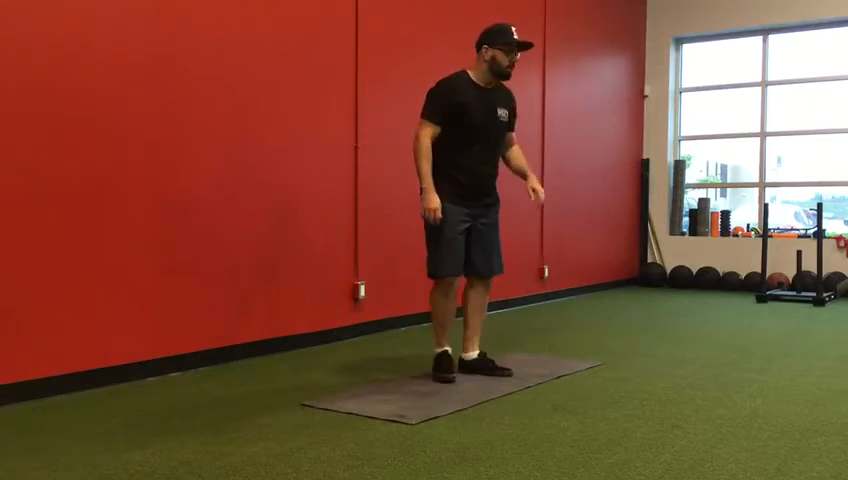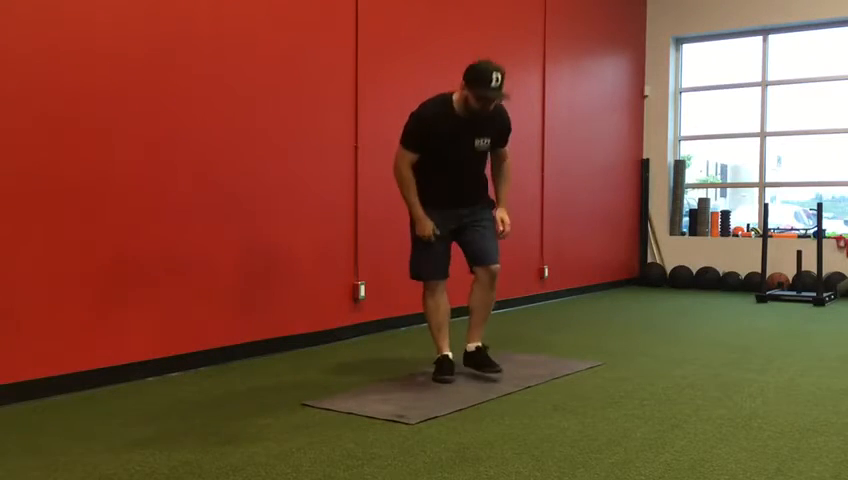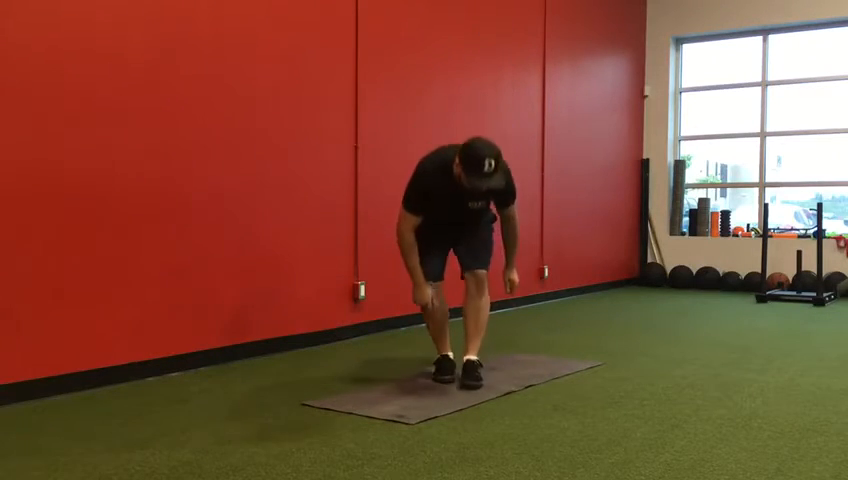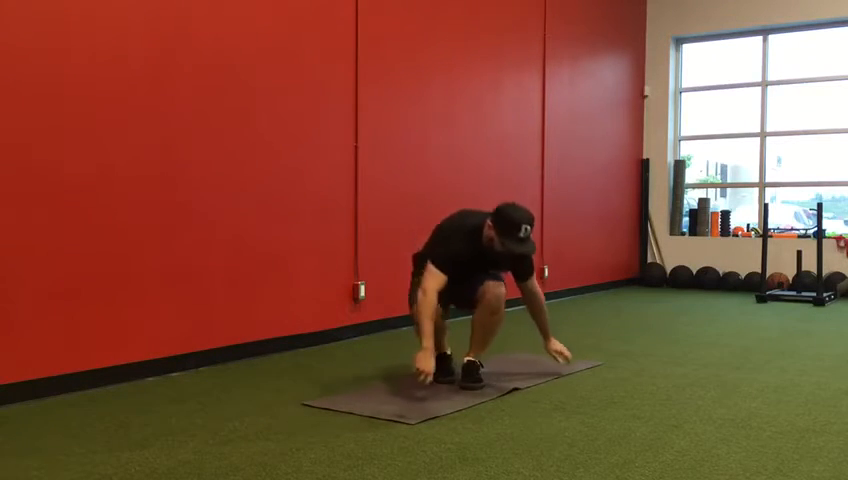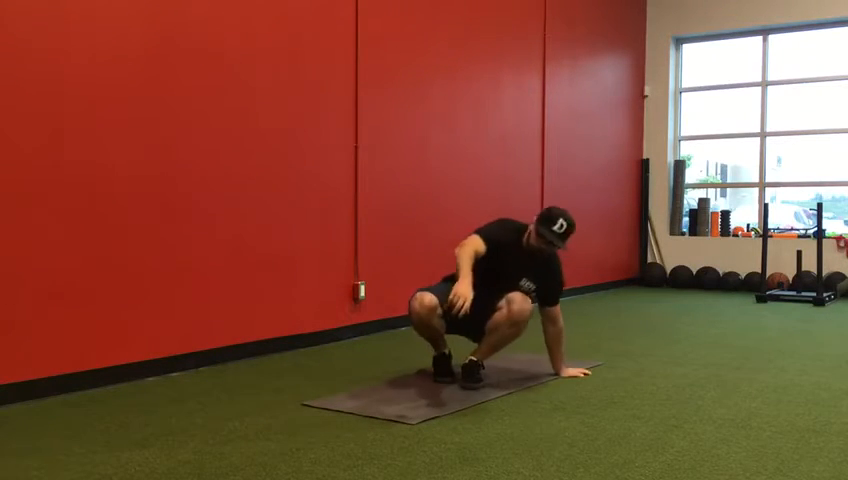
dt=0.4s
person 1, frame 1
left shoulder: (505, 98)
right shoulder: (450, 89)
left elbow: (509, 145)
right elbow: (423, 139)
left wrist: (529, 176)
right wrist: (429, 191)
left hip: (485, 201)
right hip: (449, 200)
left knee: (482, 278)
right knee: (448, 278)
left ankle: (471, 355)
right ankle: (442, 351)
person 1, frame 2
left shoulder: (498, 118)
right shoulder: (428, 115)
left elbow: (500, 160)
right elbow: (402, 166)
left wrist: (501, 205)
right wrist: (419, 216)
left hip: (476, 205)
right hip: (433, 210)
left knee: (489, 270)
right knee: (434, 282)
left ankle: (474, 347)
right ankle: (444, 356)
person 1, frame 3
left shoulder: (501, 177)
right shoulder: (430, 172)
left elbow: (508, 218)
right elbow: (405, 229)
left wrist: (510, 266)
right wrist: (419, 284)
left hip: (474, 224)
right hip: (432, 224)
left knee: (477, 278)
right knee: (432, 289)
left ankle: (471, 359)
right ankle: (445, 356)
person 1, frame 4
left shoulder: (518, 245)
right shoulder: (457, 234)
left elbow: (531, 292)
right elbow: (428, 289)
left wrist: (548, 338)
right wrist: (427, 349)
left hip: (478, 272)
right hip: (436, 271)
left knee: (495, 293)
right knee: (425, 312)
left ankle: (472, 361)
right ankle: (443, 356)
person 1, frame 5
left shoulder: (550, 267)
right shoulder: (504, 231)
left elbow: (552, 319)
right elbow: (465, 248)
left wrist: (560, 368)
right wrist: (465, 281)
left hip: (493, 315)
left knee: (520, 306)
right knee: (421, 304)
left ankle: (475, 362)
right ankle: (442, 355)
